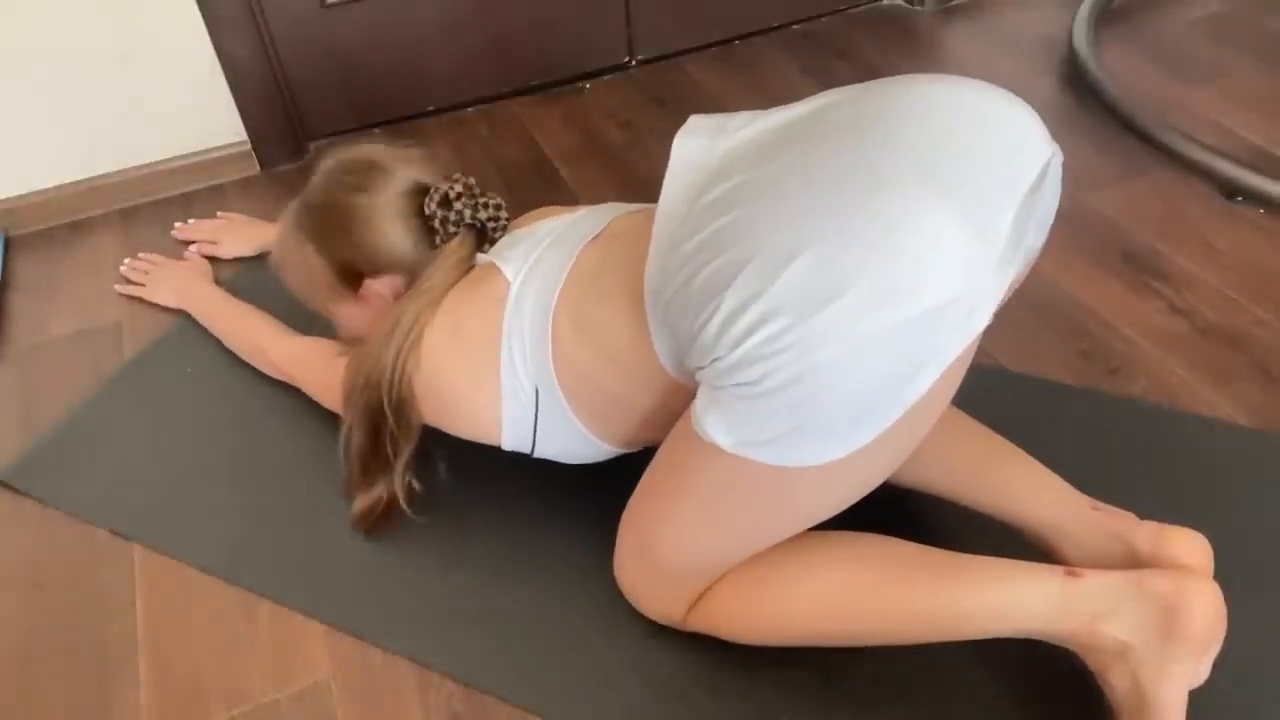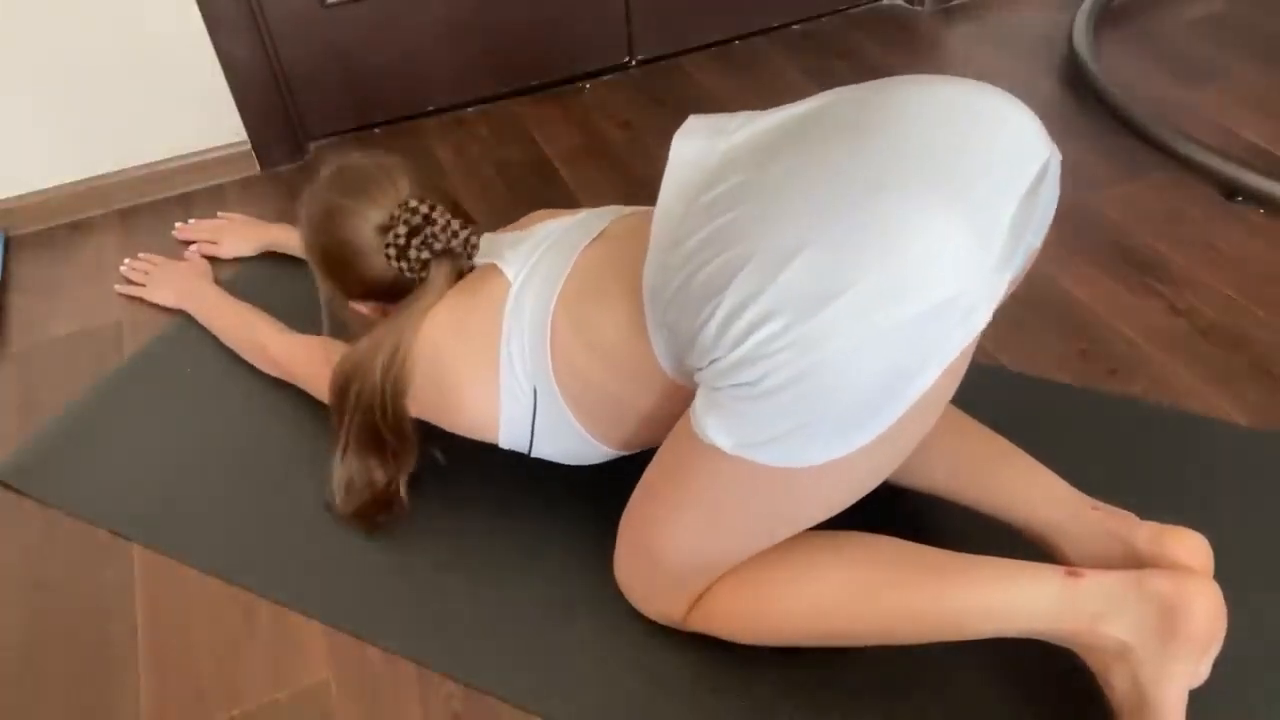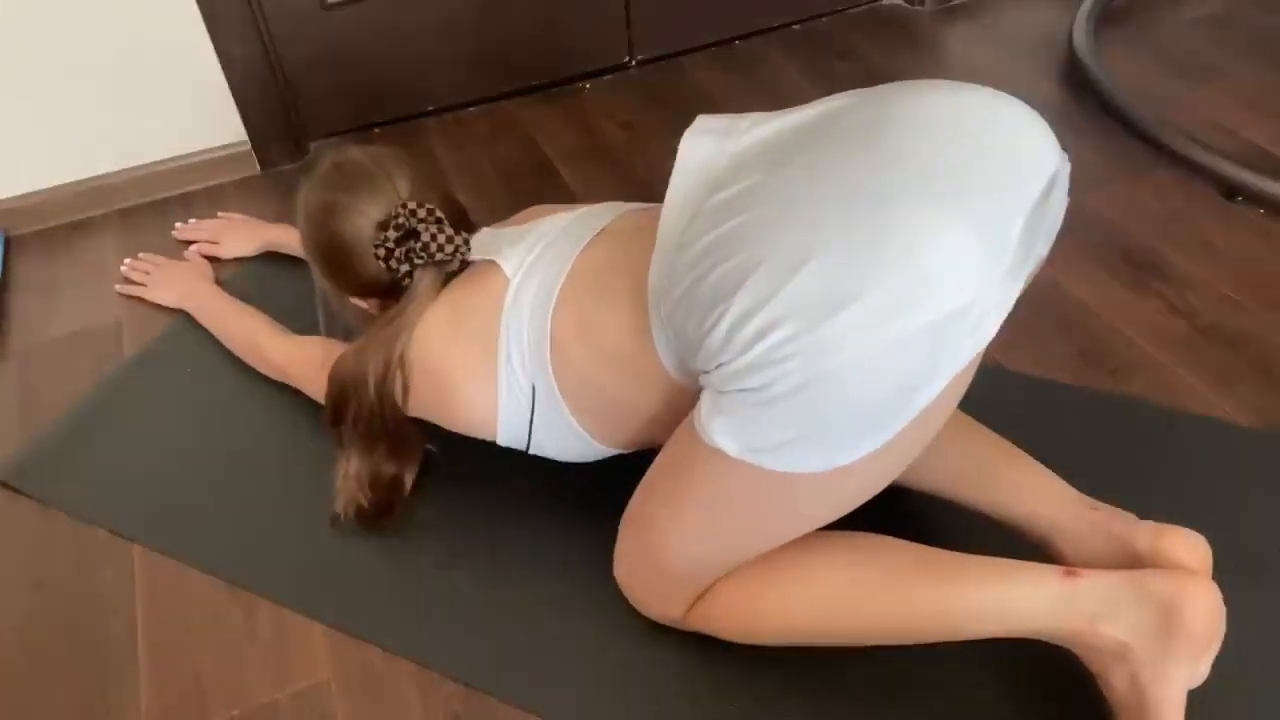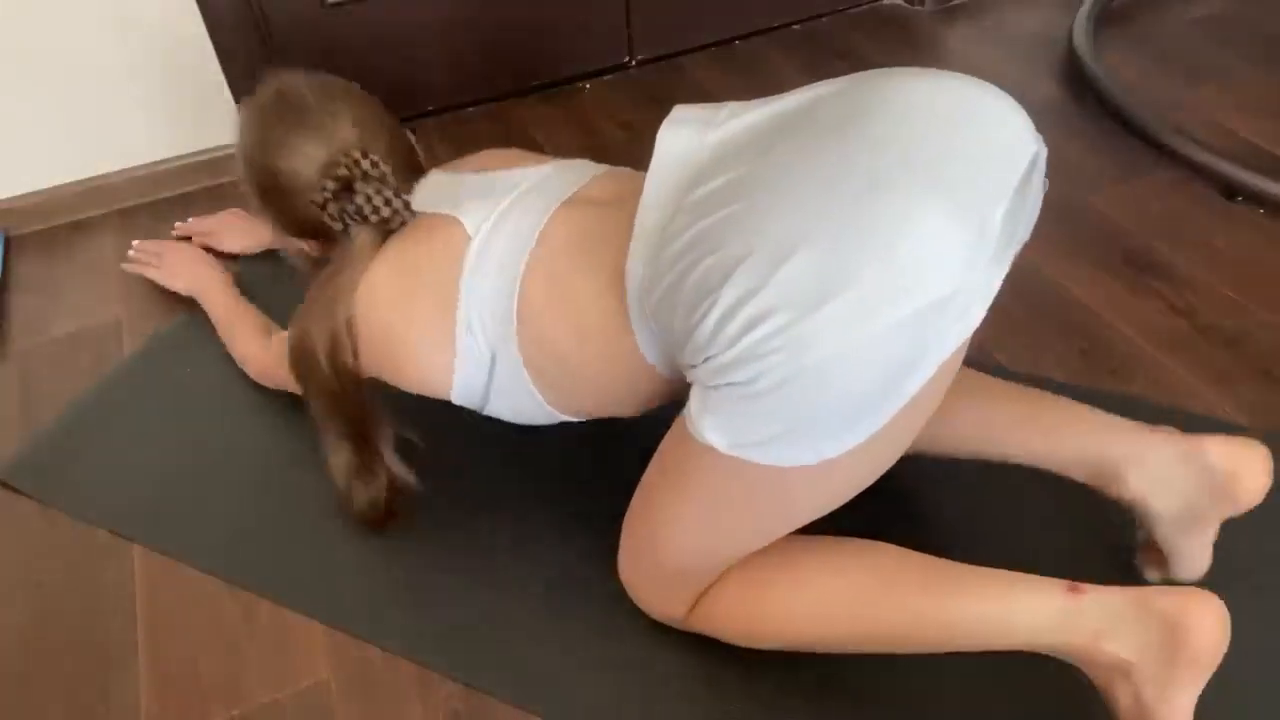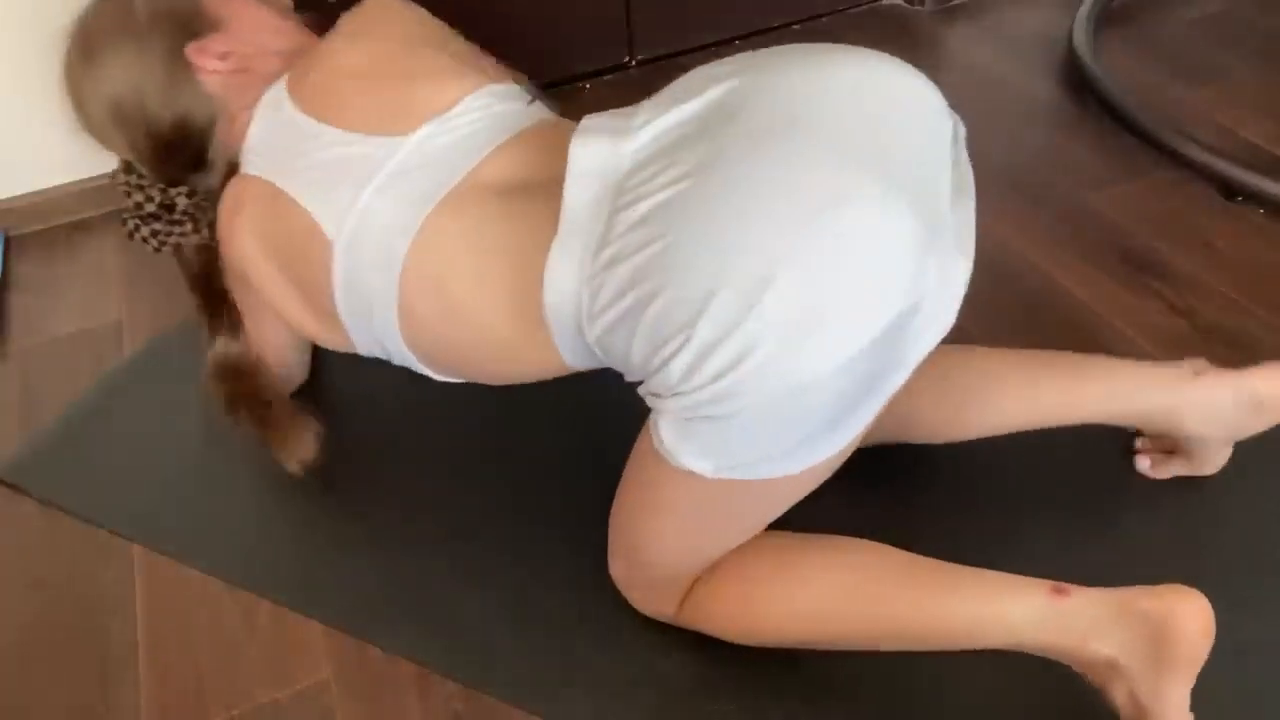
dt=0.4s
person 1, frame 1
left shoulder: (418, 367)
right shoulder: (507, 238)
left elbow: (294, 353)
right elbow: (374, 242)
left wrist: (197, 290)
right wrist: (277, 235)
left hip: (845, 291)
left knee: (668, 577)
right knee: (841, 400)
left ankle: (1106, 608)
right ankle: (1098, 530)
person 1, frame 2
left shoulder: (418, 363)
right shoulder: (511, 240)
left elbow: (296, 352)
right elbow: (384, 232)
left wrist: (198, 293)
right wrist: (273, 233)
left hip: (838, 293)
left knee: (668, 578)
right knee: (839, 402)
left ankle: (1104, 611)
right ankle: (1099, 532)
person 1, frame 3
left shoulder: (418, 361)
right shoulder: (513, 235)
left elbow: (294, 355)
right elbow: (385, 228)
left wrist: (199, 291)
right wrist: (273, 232)
left hip: (849, 294)
left knee: (667, 577)
right knee: (849, 394)
left ankle: (1105, 611)
right ankle: (1099, 531)
person 1, frame 4
left shoulder: (360, 309)
right shoulder: (477, 171)
left elbow: (280, 360)
left wrist: (206, 280)
right wrist: (235, 236)
left hip: (836, 281)
left knee: (668, 573)
right knee: (834, 393)
left ankle: (1107, 627)
right ankle: (1147, 463)
person 1, frame 5
left shoulder: (251, 223)
left elbow: (278, 370)
left hip: (779, 294)
right hip: (855, 97)
left knee: (664, 573)
right knee: (811, 400)
